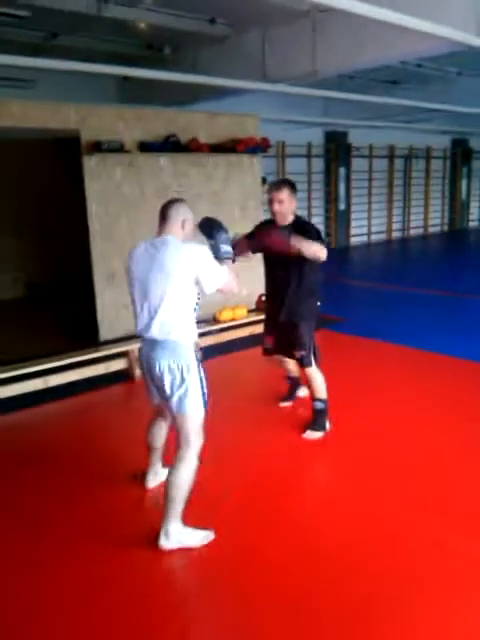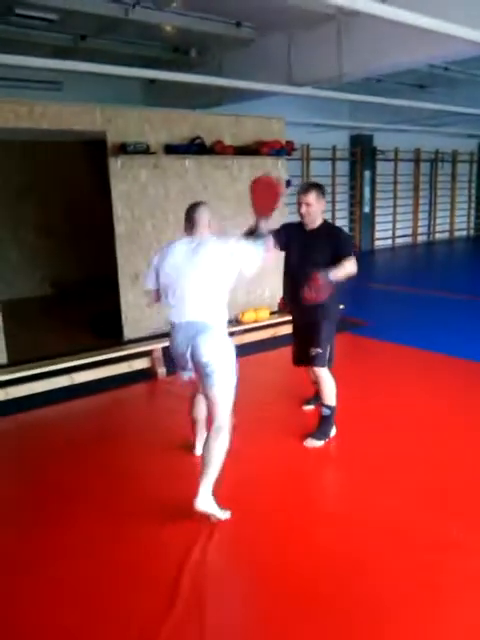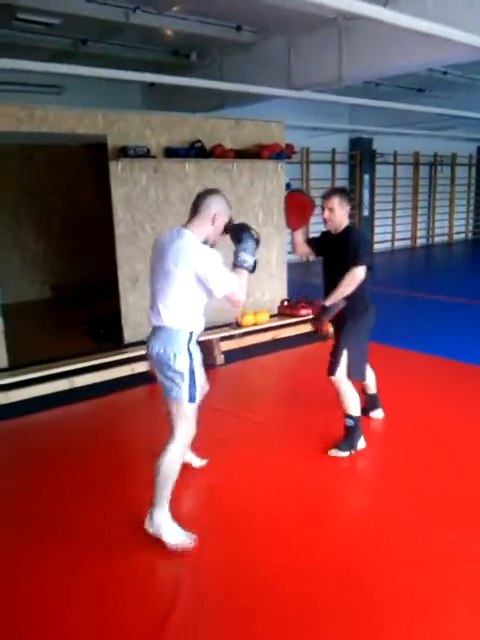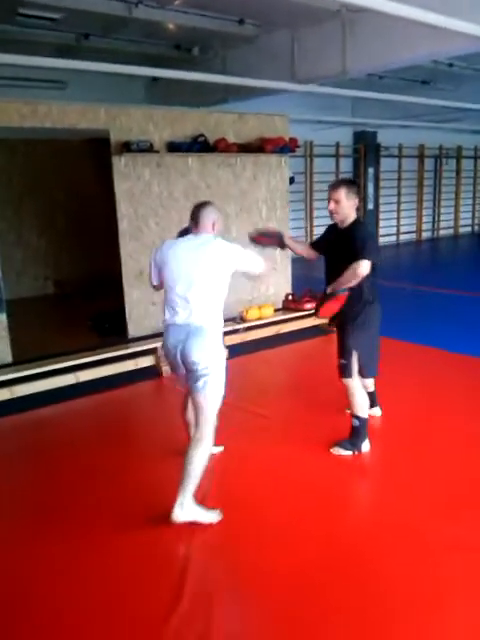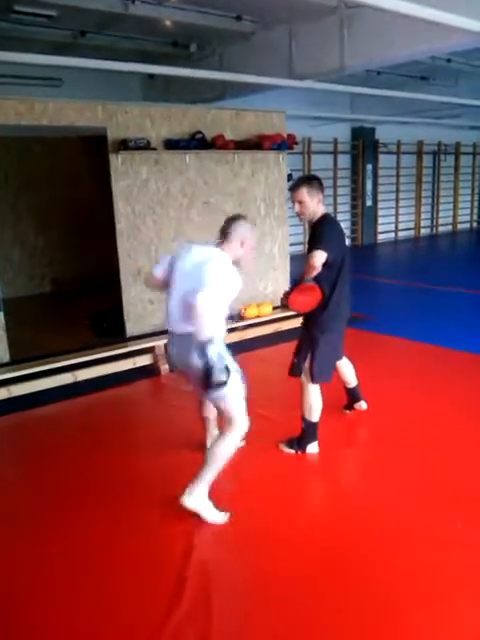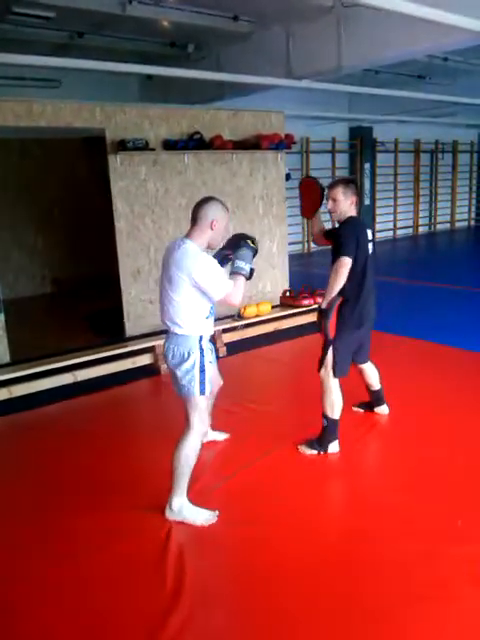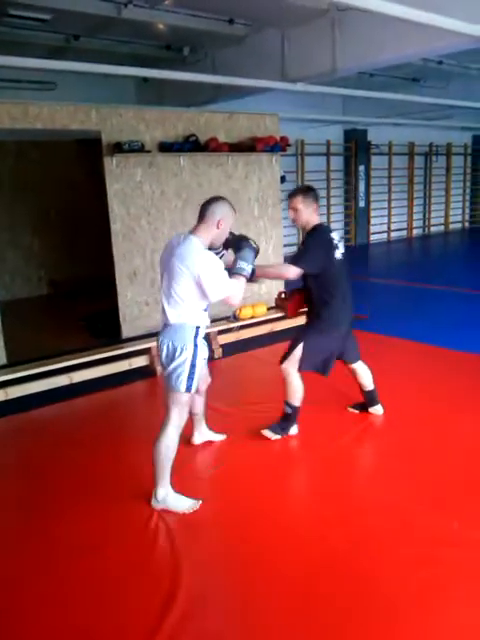
dt=0.7s
person 1, frame 1
left shoulder: (138, 254)
right shoulder: (193, 253)
right elbow: (230, 286)
left hip: (149, 349)
right hip: (177, 354)
left knee: (164, 413)
right knee: (191, 443)
left ankle: (155, 471)
right ankle: (172, 529)
person 1, frame 2
left shoulder: (165, 255)
right shoulder: (218, 248)
left elbow: (153, 297)
right elbow: (266, 252)
right wrist: (257, 243)
left hip: (180, 336)
right hip: (210, 338)
left knee: (203, 388)
right knee: (222, 420)
left ankle: (200, 441)
right ankle: (205, 495)
person 1, frame 3
left shoulder: (167, 240)
right shoulder: (200, 254)
right elbow: (236, 294)
right wrist: (245, 251)
left hip: (169, 336)
right hip: (177, 344)
left knee: (198, 391)
right knee: (182, 433)
left ankle: (182, 454)
right ankle: (158, 518)
person 1, frame 4
left shoulder: (167, 248)
right shoulder: (222, 248)
left elbow: (156, 284)
right elbow: (259, 268)
left hip: (174, 336)
right hip: (203, 340)
left knee: (195, 396)
right knee: (206, 424)
left ankle: (197, 444)
right ankle: (185, 503)
person 1, frame 5
left shoulder: (188, 252)
right shoulder: (226, 271)
left elbow: (157, 279)
right elbow: (200, 306)
right wrist: (212, 358)
left hip: (178, 343)
right hip: (204, 349)
left knee: (208, 392)
right knee: (238, 423)
left ankle: (213, 442)
right ankle: (197, 493)
person 1, frame 6
left shoulder: (177, 248)
right shoulder: (198, 261)
right elbow: (233, 297)
left wrist: (222, 257)
right wrist: (242, 260)
left hip: (190, 339)
right hip: (190, 345)
left knee: (213, 385)
right knee: (195, 426)
left ankle: (206, 431)
right ankle: (177, 504)
person 1, frame 7
left shoulder: (177, 244)
right shoulder: (202, 260)
right elbow: (233, 297)
left wrist: (220, 252)
right wrist: (244, 259)
left hip: (180, 332)
right hip: (184, 336)
left knee: (201, 383)
right knee: (176, 417)
left ankle: (201, 432)
right ankle: (162, 493)
person 2, frame 1
left shoulder: (305, 230)
right shoulder: (265, 228)
left elbow: (322, 253)
right elbow: (242, 245)
left wrist: (294, 243)
right wrist: (238, 247)
left hip: (301, 308)
right hip: (275, 304)
left knee: (308, 364)
right knee: (279, 350)
left ankle: (322, 417)
right ankle: (295, 386)
person 2, frame 2
left shoulder: (335, 235)
right shoulder: (291, 231)
left elbow: (351, 266)
left wrist: (330, 275)
right wrist: (259, 225)
left hip: (322, 311)
right hip: (299, 308)
left knee: (320, 366)
right knee: (306, 360)
left ankle: (328, 424)
right ankle: (320, 393)
person 2, frame 3
left shoulder: (354, 238)
right shoulder: (328, 238)
left elbow: (357, 274)
right elbow: (300, 249)
left wrist: (327, 303)
right wrist: (296, 226)
left hip: (355, 315)
right hip: (347, 314)
left knee: (338, 375)
right knee: (358, 364)
left ankle: (354, 437)
right ankle: (373, 406)
person 2, frame 4
left shoulder: (361, 233)
right shoulder: (333, 232)
left elbow: (361, 269)
right elbow: (312, 252)
left wrist: (331, 289)
right wrist: (285, 241)
left hip: (360, 313)
right hip: (347, 311)
left knee: (350, 376)
right knee: (359, 366)
left ankle: (359, 439)
right ankle: (371, 404)
person 2, frame 5
left shoulder: (325, 228)
right shoulder: (326, 225)
left elbow: (315, 261)
left wrist: (301, 283)
left hip: (324, 314)
right hip: (333, 308)
left knee: (308, 376)
right knee: (336, 356)
left ankle: (308, 441)
right ankle: (356, 399)
person 2, frame 6
left shoulder: (348, 228)
right shoulder: (358, 228)
left elbow: (342, 266)
right elbow: (319, 238)
left wrist: (326, 303)
right wrist: (313, 211)
left hip: (349, 313)
right hip: (362, 310)
left knee: (328, 374)
right knee: (361, 360)
left ankle: (329, 439)
right ankle: (378, 403)
person 2, frame 7
left shoulder: (315, 240)
right shoulder: (327, 235)
left elbow: (291, 271)
left wrist: (253, 272)
left hip: (327, 319)
right hip: (341, 314)
left knee: (288, 366)
right knee: (352, 360)
left ankle: (289, 423)
right ankle: (373, 404)
